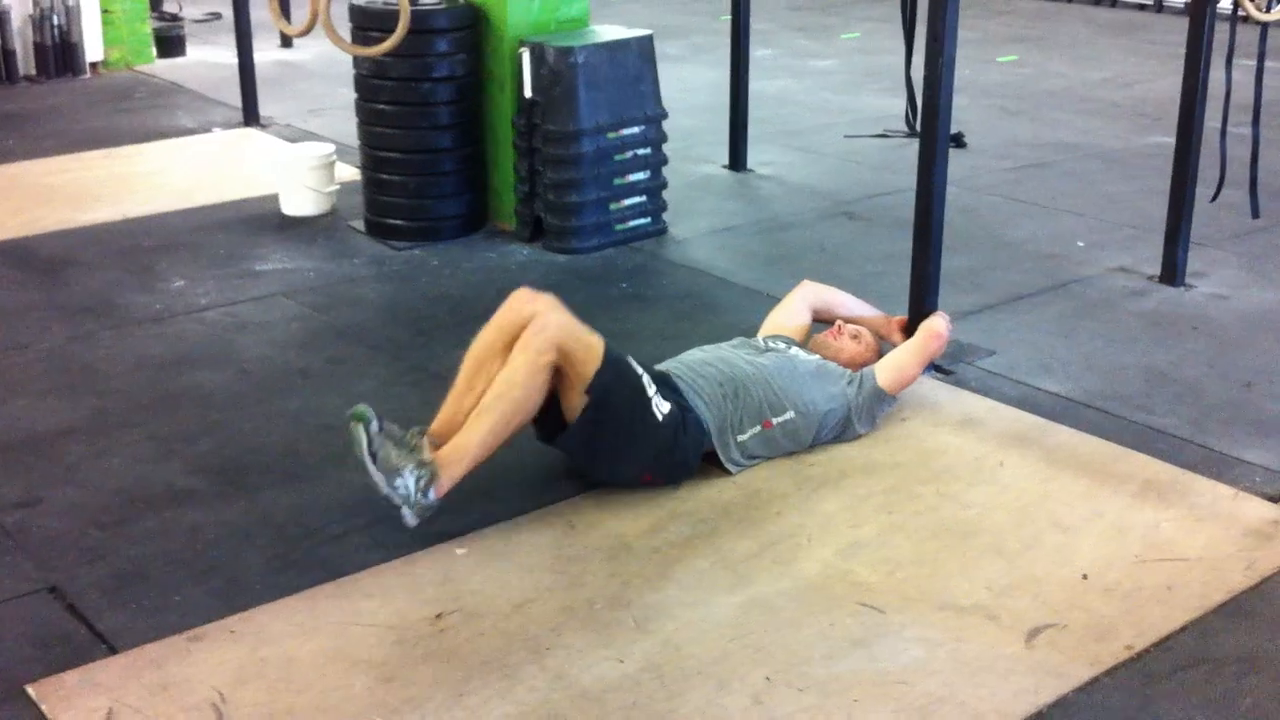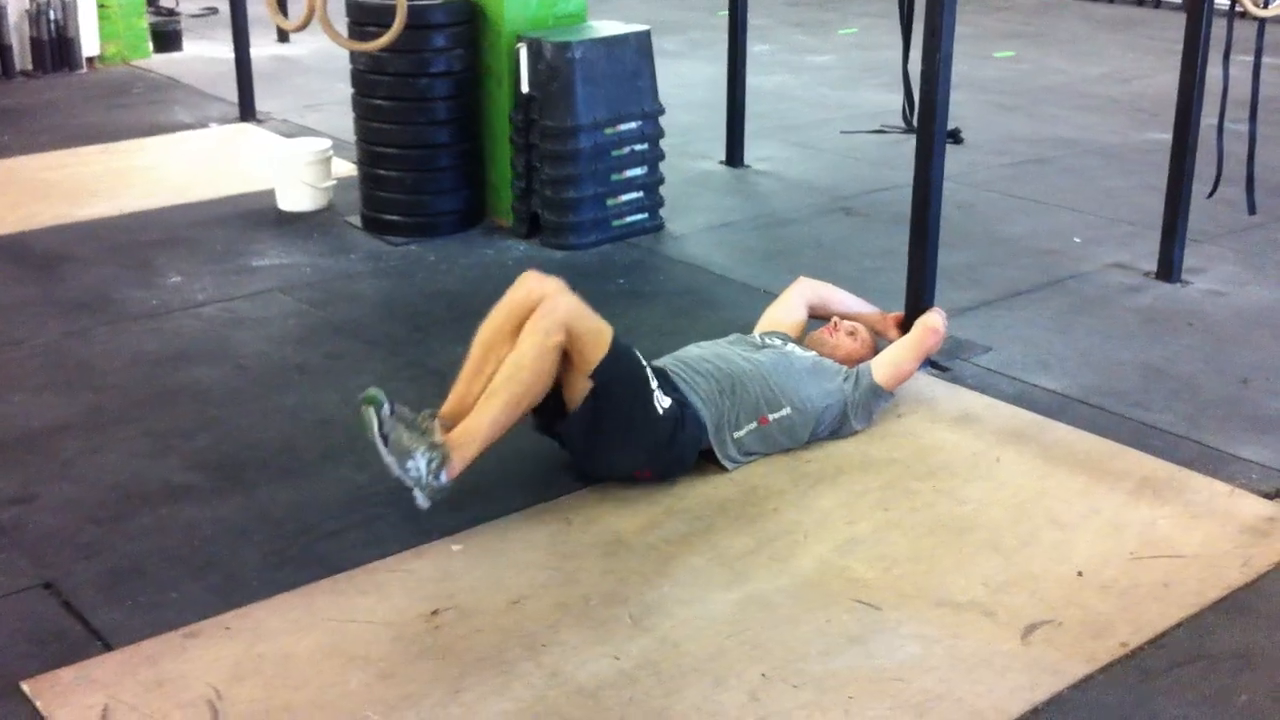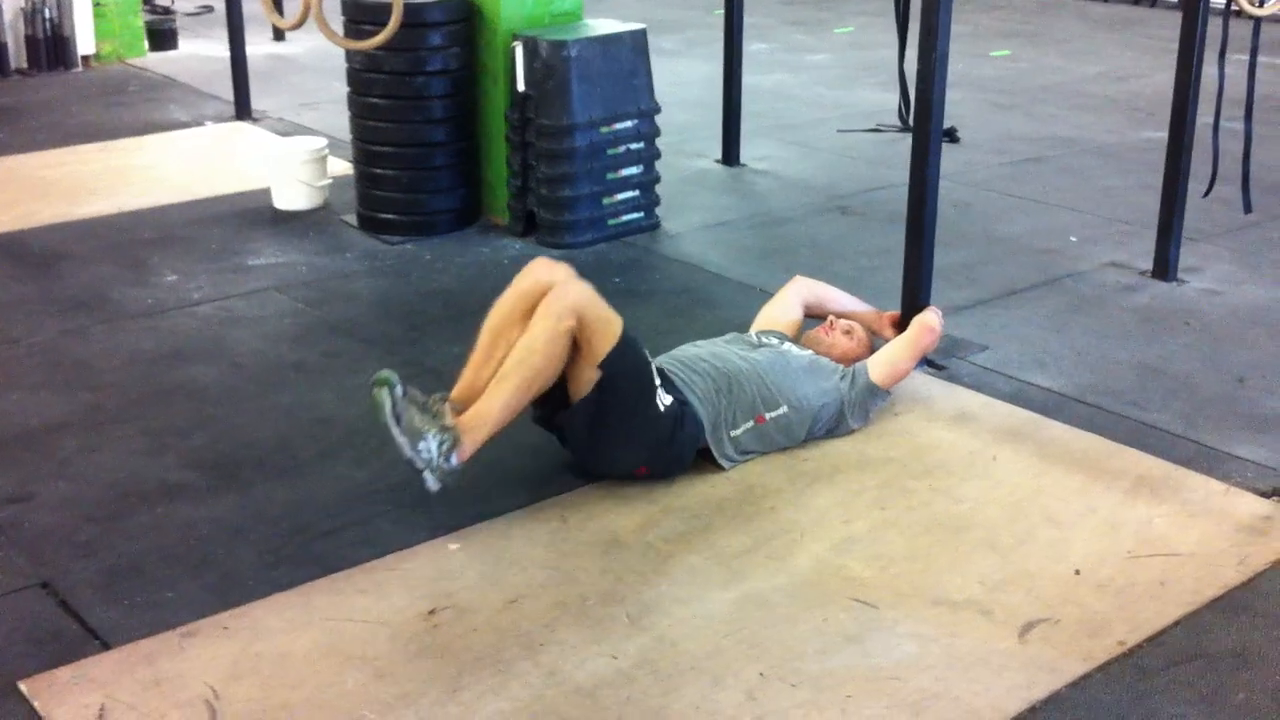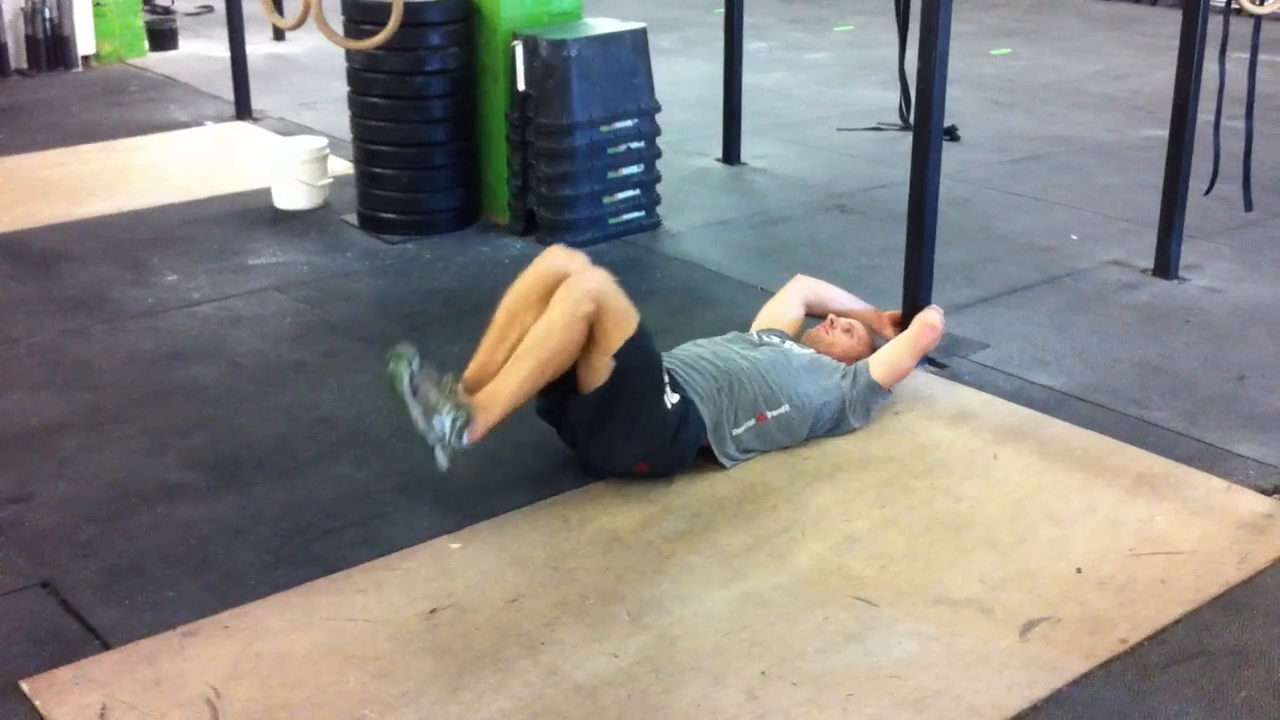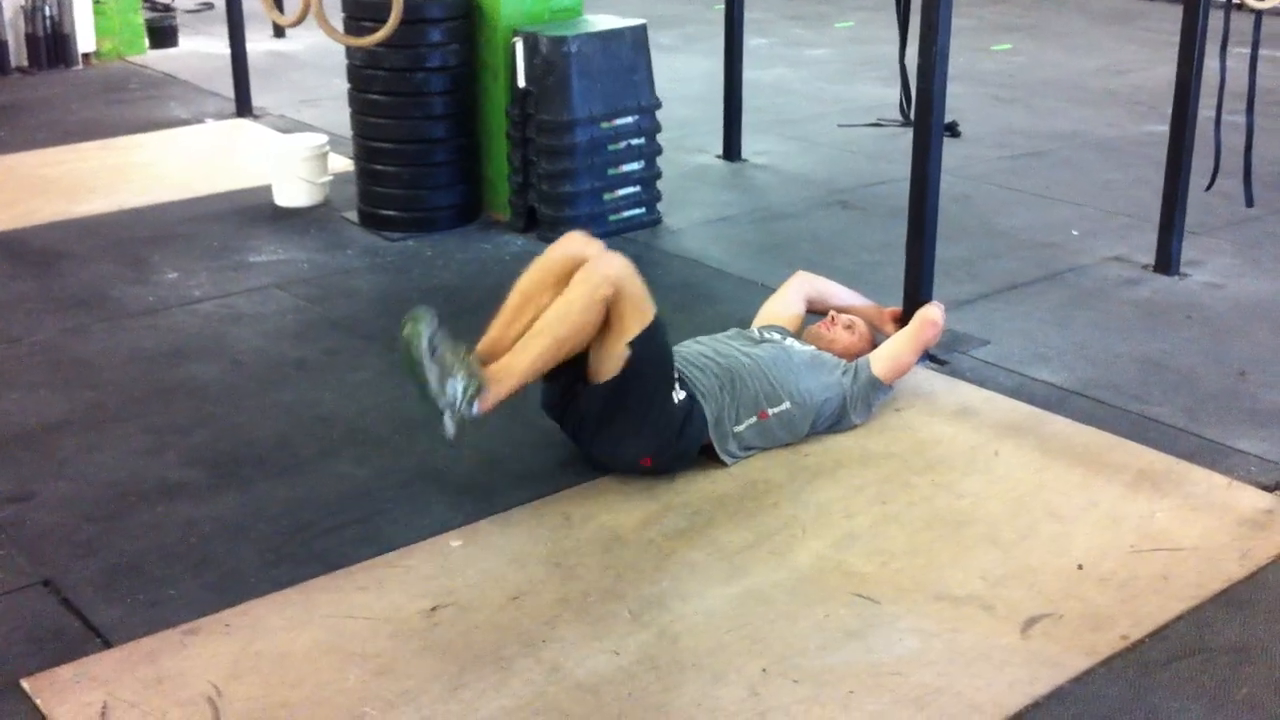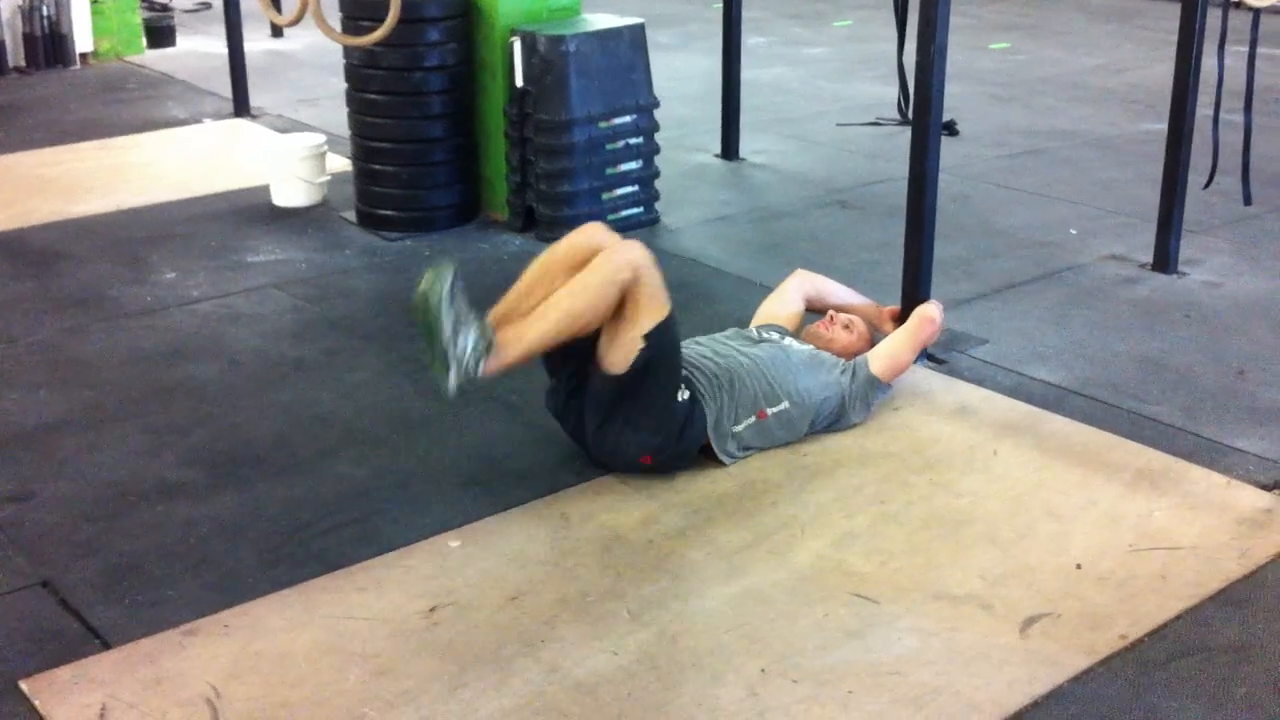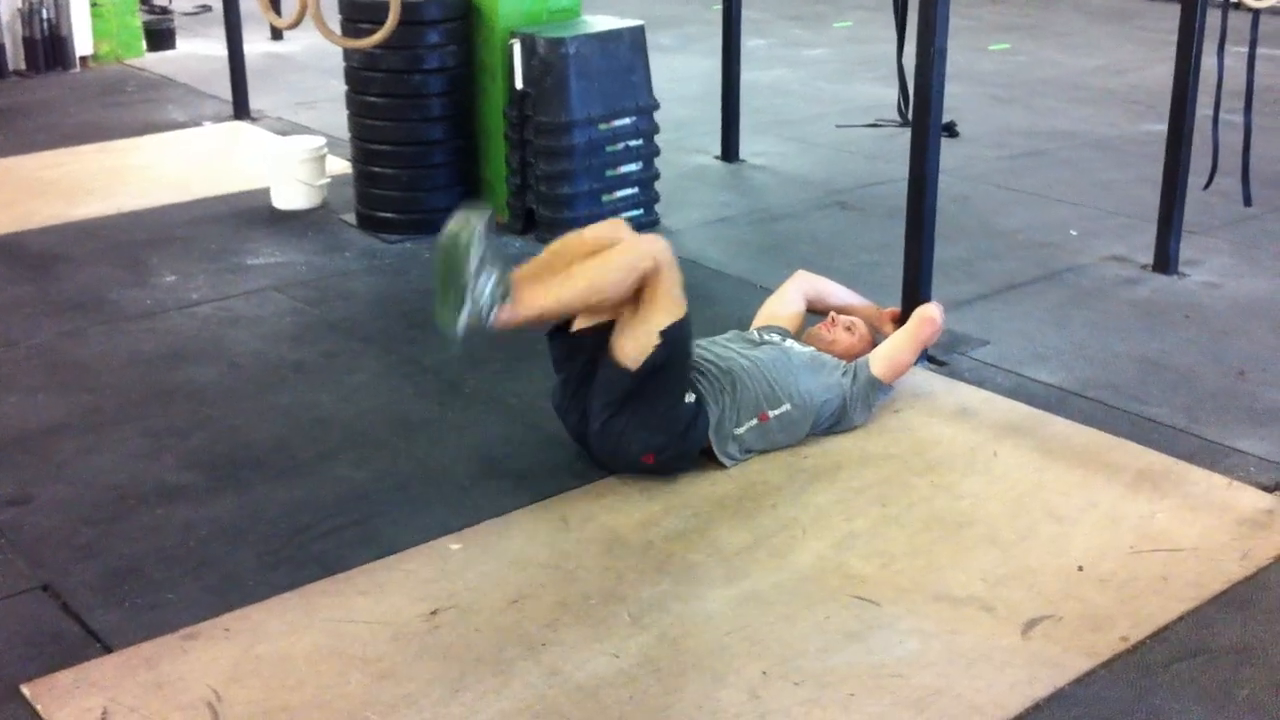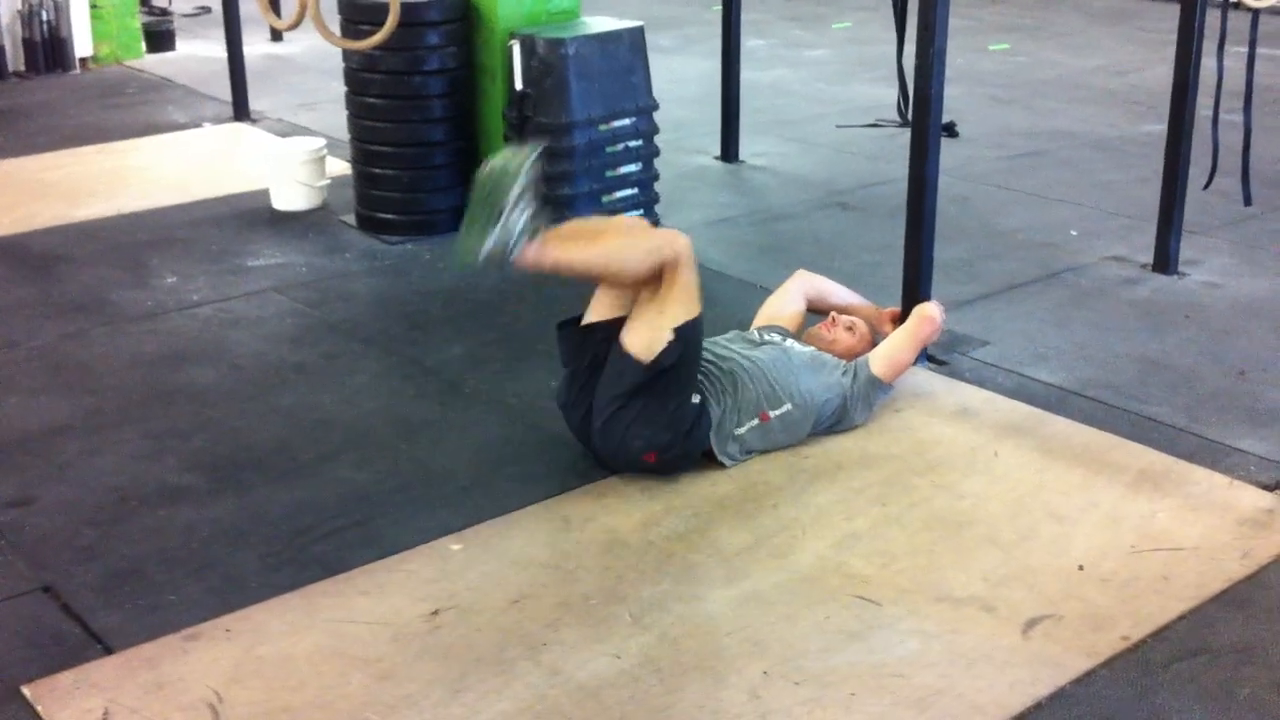
dt=0.1s
person 1, frame 1
left shoulder: (847, 396)
right shoulder: (786, 349)
left elbow: (933, 335)
right elbow: (809, 291)
right wrist: (885, 315)
left hip: (668, 434)
right hip: (651, 394)
left knee: (551, 327)
right knee: (525, 305)
left ankle: (432, 480)
right ankle: (430, 446)
person 1, frame 2
left shoulder: (846, 393)
right shoulder: (780, 347)
left elbow: (931, 330)
right elbow: (804, 289)
right wrist: (880, 316)
left hip: (665, 435)
right hip: (649, 390)
left knee: (561, 312)
right knee: (535, 288)
left ankle: (444, 462)
right ankle: (442, 429)
person 1, frame 3
left shoulder: (842, 391)
right shoulder: (776, 344)
left elbow: (926, 328)
right elbow: (800, 287)
right wrist: (876, 312)
left hip: (660, 430)
right hip: (612, 408)
left knee: (570, 299)
right knee: (543, 274)
left ankle: (454, 445)
right ankle: (452, 413)
person 1, frame 4
left shoulder: (842, 392)
right shoulder: (774, 345)
left elbow: (927, 328)
right elbow: (802, 287)
right wrist: (878, 312)
left hip: (656, 432)
right hip: (598, 411)
left knee: (592, 286)
right knee: (560, 262)
left ankle: (467, 421)
right ankle: (463, 391)
person 1, frame 5
left shoulder: (843, 387)
right shoulder: (776, 340)
left elbow: (928, 324)
right elbow: (803, 282)
right wrist: (879, 307)
left hip: (660, 426)
right hip: (601, 402)
left knee: (611, 272)
right knee: (577, 248)
left ankle: (481, 393)
right ankle: (475, 368)
person 1, frame 6
left shoulder: (844, 388)
right shoulder: (773, 340)
left elbow: (926, 321)
right elbow: (801, 281)
right wrist: (876, 308)
left hip: (651, 429)
right hip: (601, 401)
left knee: (631, 260)
right knee: (595, 239)
left ankle: (486, 353)
right ankle: (483, 340)
person 1, frame 7
left shoulder: (846, 388)
right shoulder: (774, 341)
left elbow: (927, 321)
right elbow: (802, 282)
right wrist: (876, 308)
left hip: (655, 426)
right hip: (603, 397)
left knee: (652, 254)
right knee: (613, 236)
left ankle: (501, 308)
right ankle: (503, 291)
person 1, frame 8
left shoulder: (845, 390)
right shoulder: (778, 346)
left elbow: (928, 319)
right elbow: (803, 282)
right wrist: (879, 315)
left hip: (652, 432)
left knee: (672, 249)
right knee: (632, 234)
left ankle: (526, 250)
right ankle: (523, 240)
